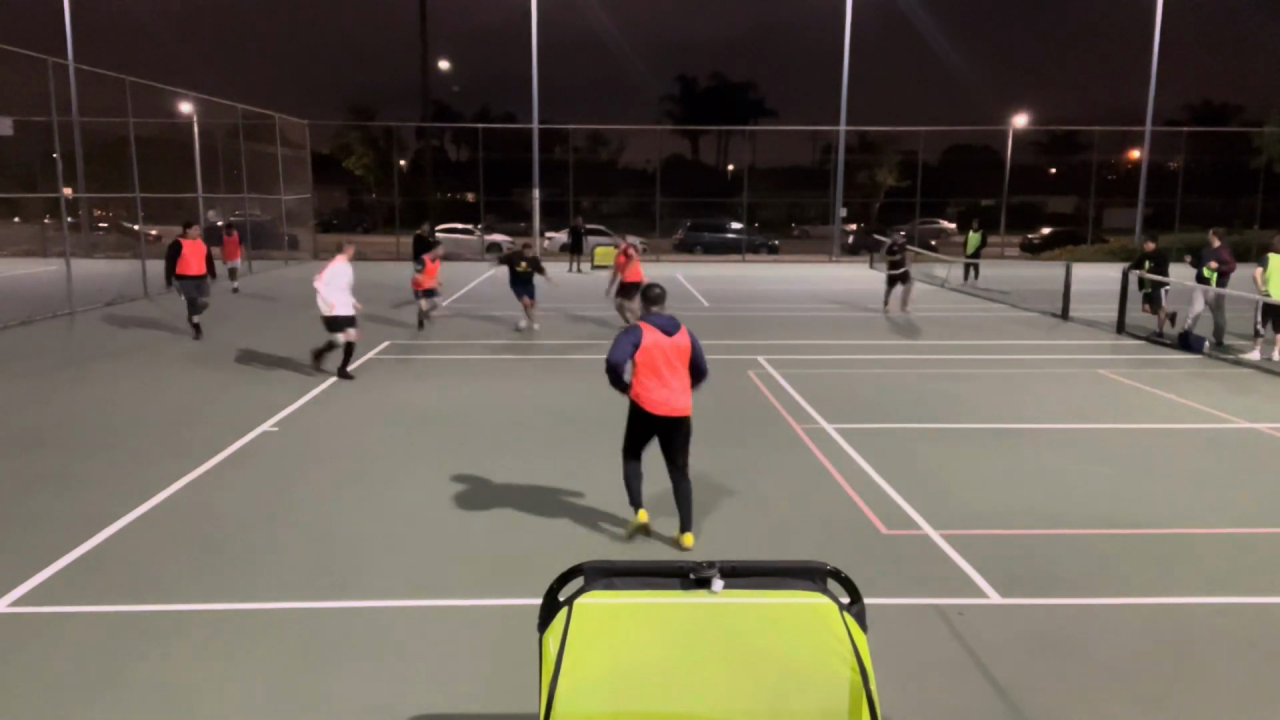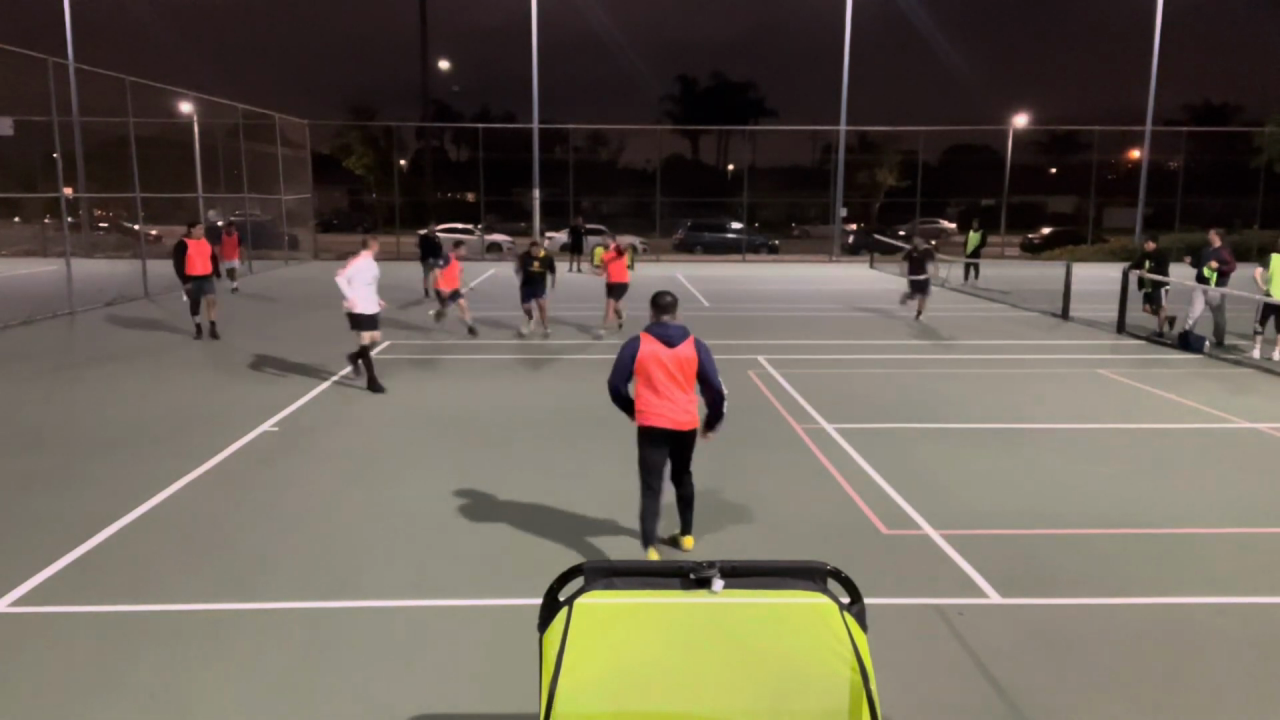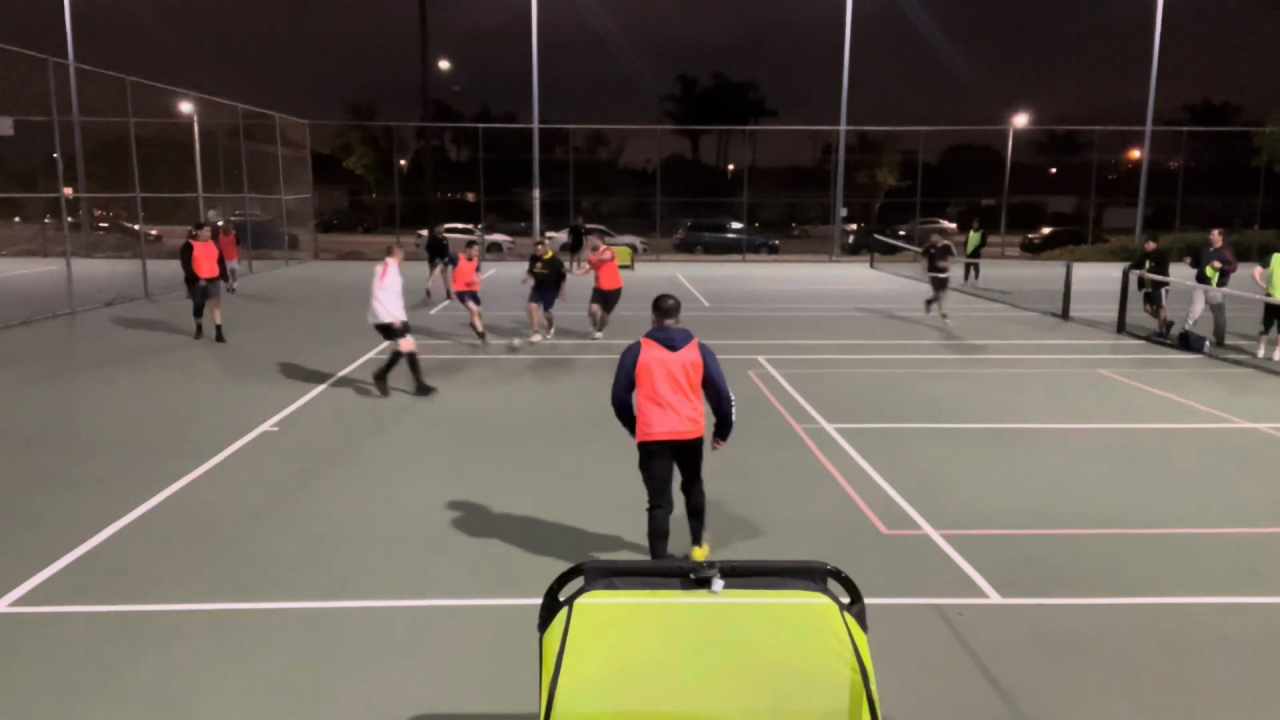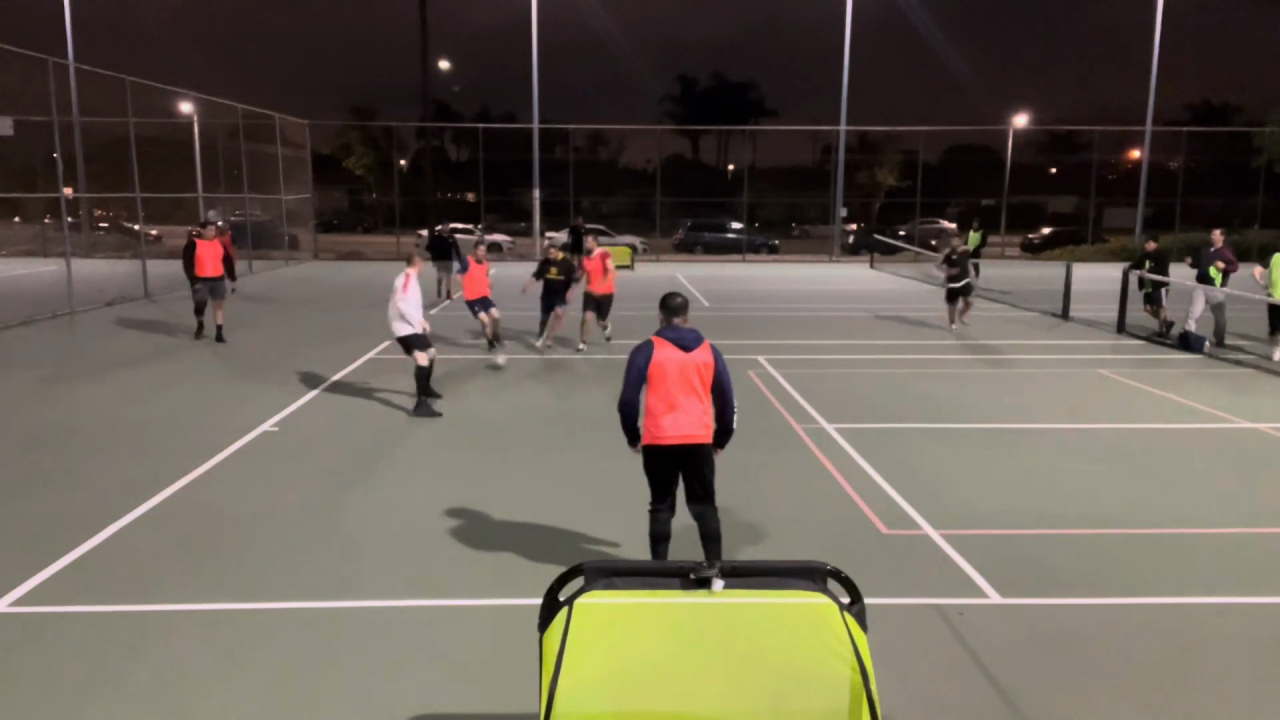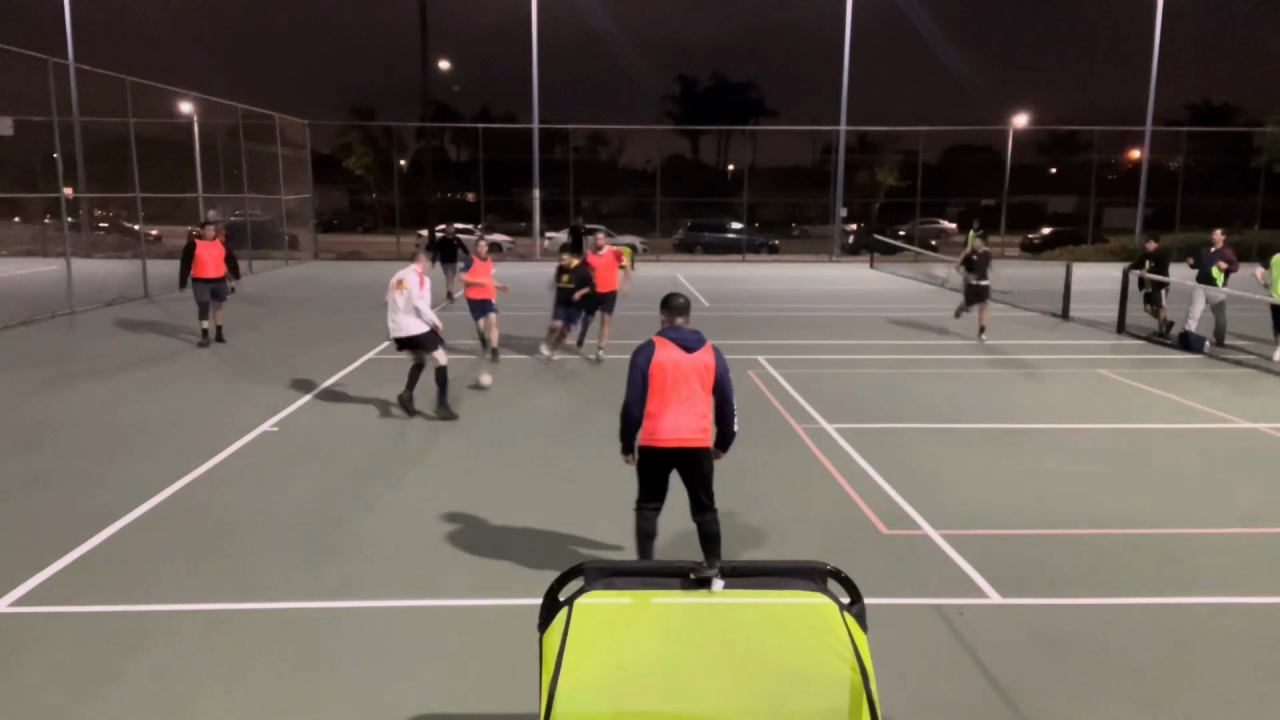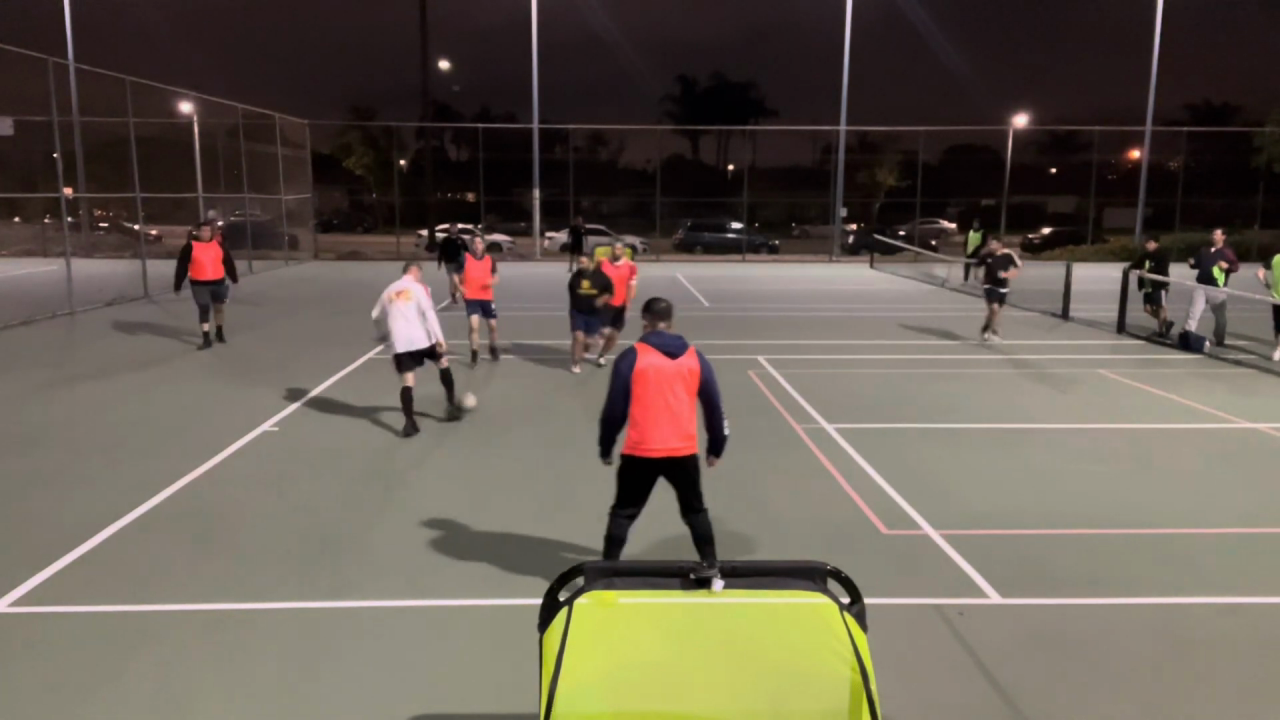
dt=0.2s
person 1, frame 1
left shoulder: (636, 332)
right shoulder: (685, 334)
left elbow: (614, 361)
right elbow: (700, 373)
left wrist: (622, 386)
left hip: (645, 408)
right hip: (680, 412)
left knee: (631, 457)
right knee: (679, 471)
left ankle: (639, 512)
right ankle: (686, 533)
person 1, frame 2
left shoulder: (637, 344)
right shoulder: (696, 346)
left elbow: (616, 386)
right elbow: (716, 391)
left wrist: (633, 411)
right wrist: (712, 422)
left hip: (651, 425)
right hip: (686, 424)
left knee: (651, 488)
right knee: (682, 477)
left ankle: (651, 550)
right ankle: (686, 535)
person 1, frame 3
left shoulder: (636, 351)
right shoulder: (700, 351)
left elbow: (619, 398)
right elbow: (722, 395)
left wrist: (635, 427)
right wrist: (722, 431)
left hip: (652, 437)
right hip: (692, 433)
left knee: (660, 505)
right knee: (693, 486)
right ankle: (698, 546)
person 1, frame 4
left shoulder: (646, 351)
right shoulder: (709, 352)
left elbow: (627, 401)
right elbow: (726, 401)
left wrist: (633, 437)
right wrist: (721, 438)
left hip: (659, 440)
right hip: (699, 440)
left knee: (661, 508)
right knee: (704, 505)
right ankle: (714, 567)
person 1, frame 5
left shoulder: (648, 351)
right shoulder: (712, 354)
left elbow: (633, 404)
right elbow: (726, 404)
left wrist: (627, 444)
right wrist: (723, 443)
left hip: (656, 443)
right hip: (698, 443)
left knee: (648, 507)
right knee: (705, 510)
right ankle: (714, 569)
person 1, frame 6
left shoulder: (631, 358)
right shoulder: (695, 358)
left elbow: (614, 409)
right elbow: (714, 408)
left wrist: (606, 447)
right wrist: (716, 448)
left hip: (641, 451)
right hip: (683, 450)
left knee: (623, 513)
right knee: (695, 512)
right ankle: (711, 569)
